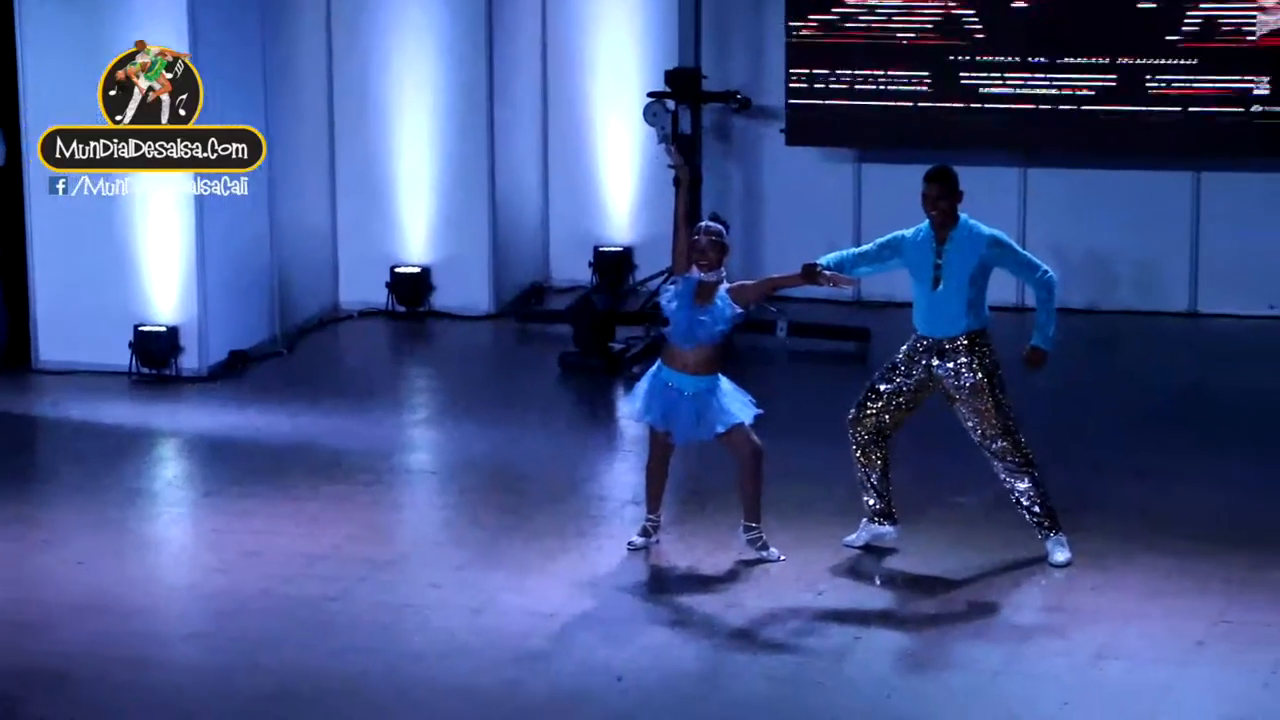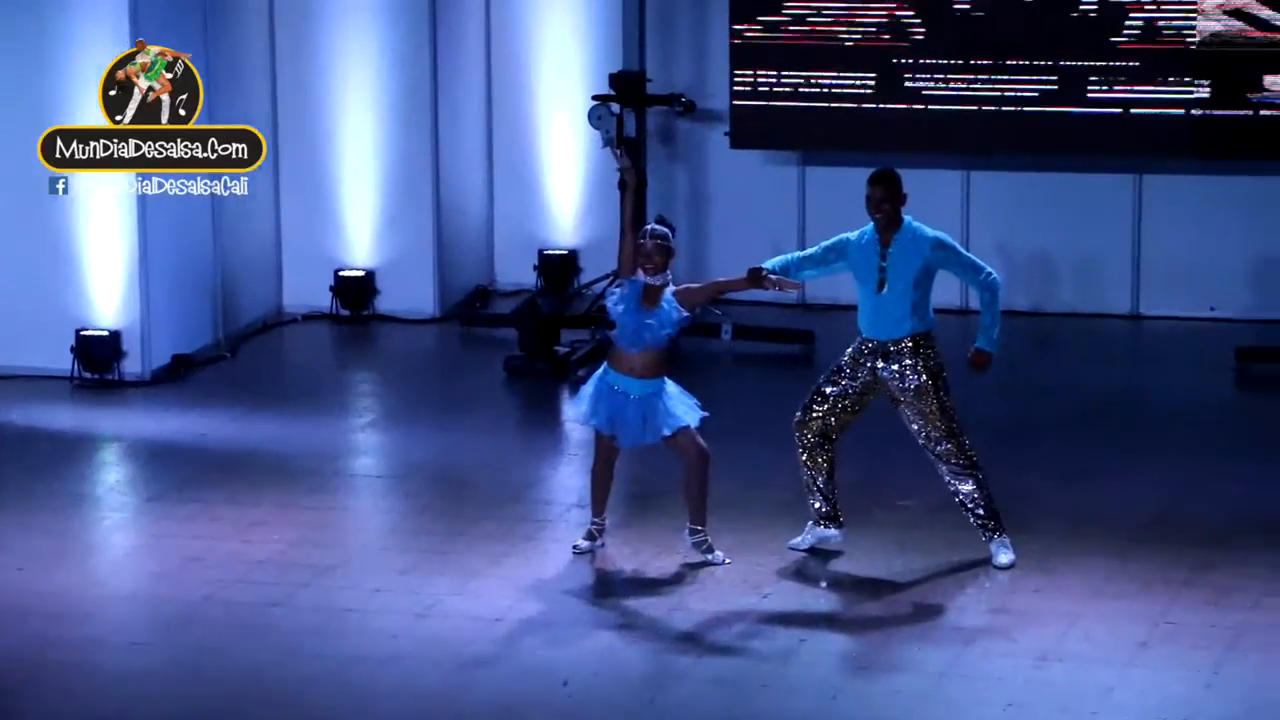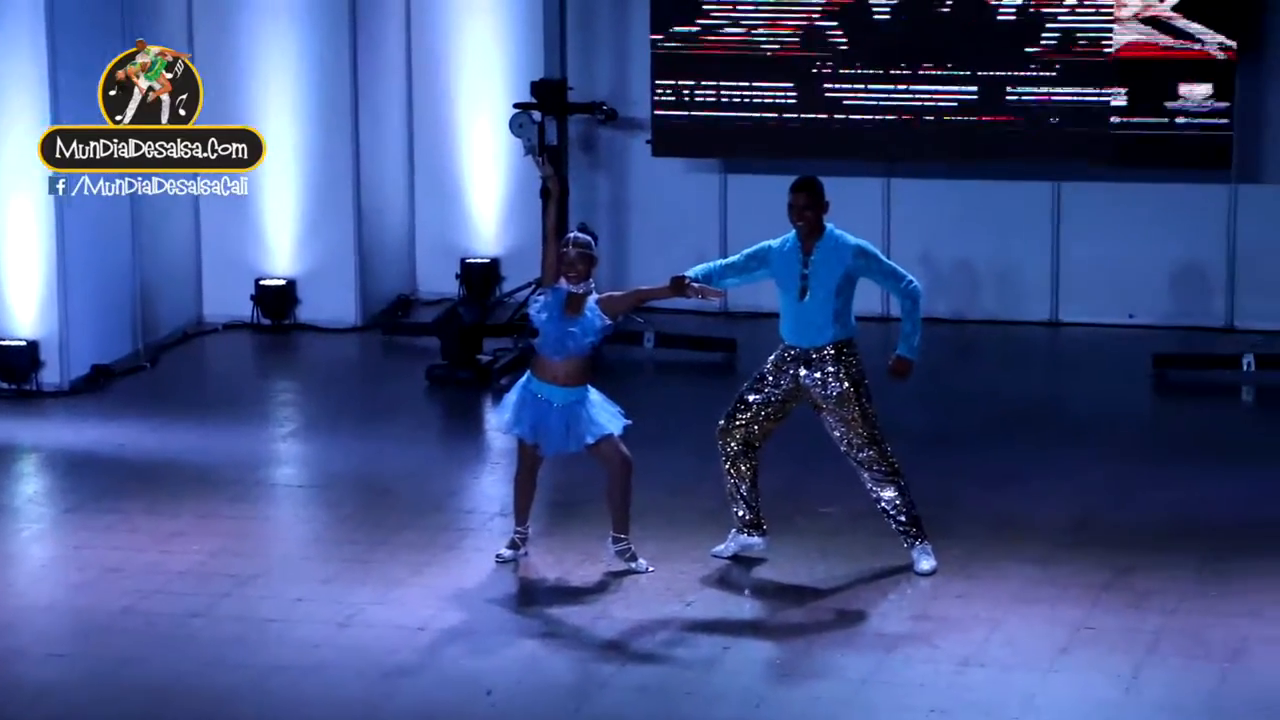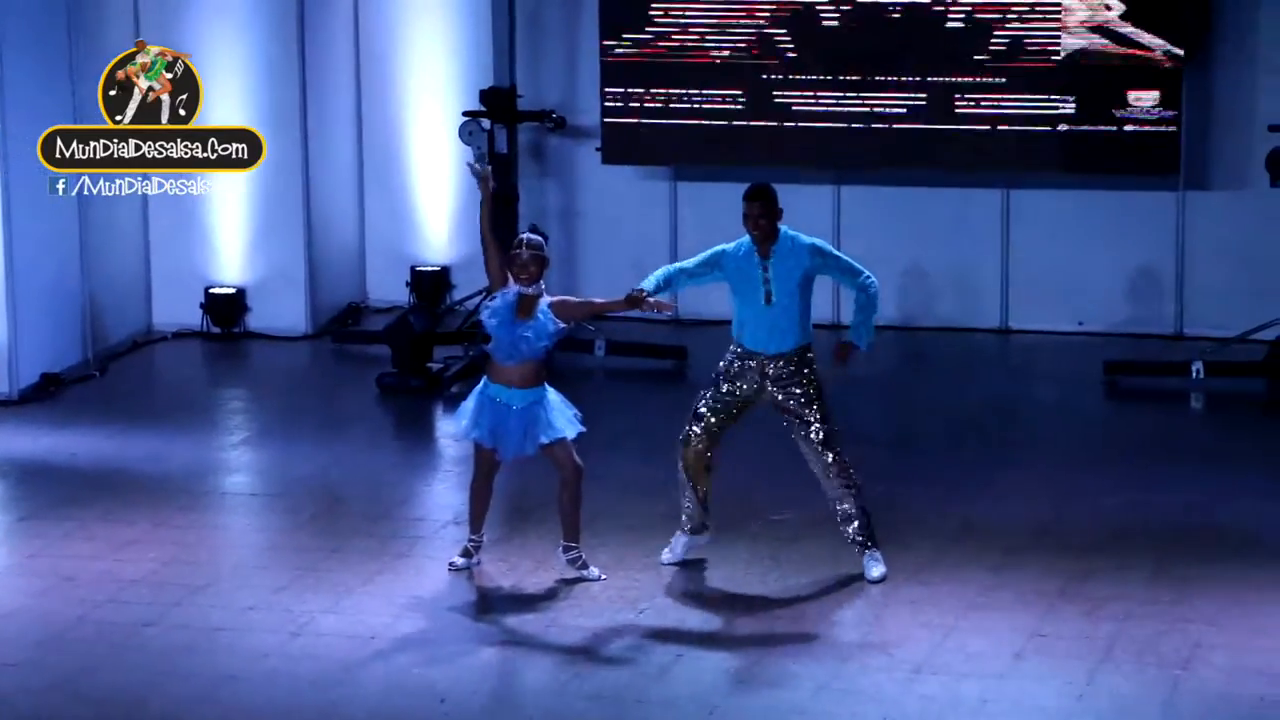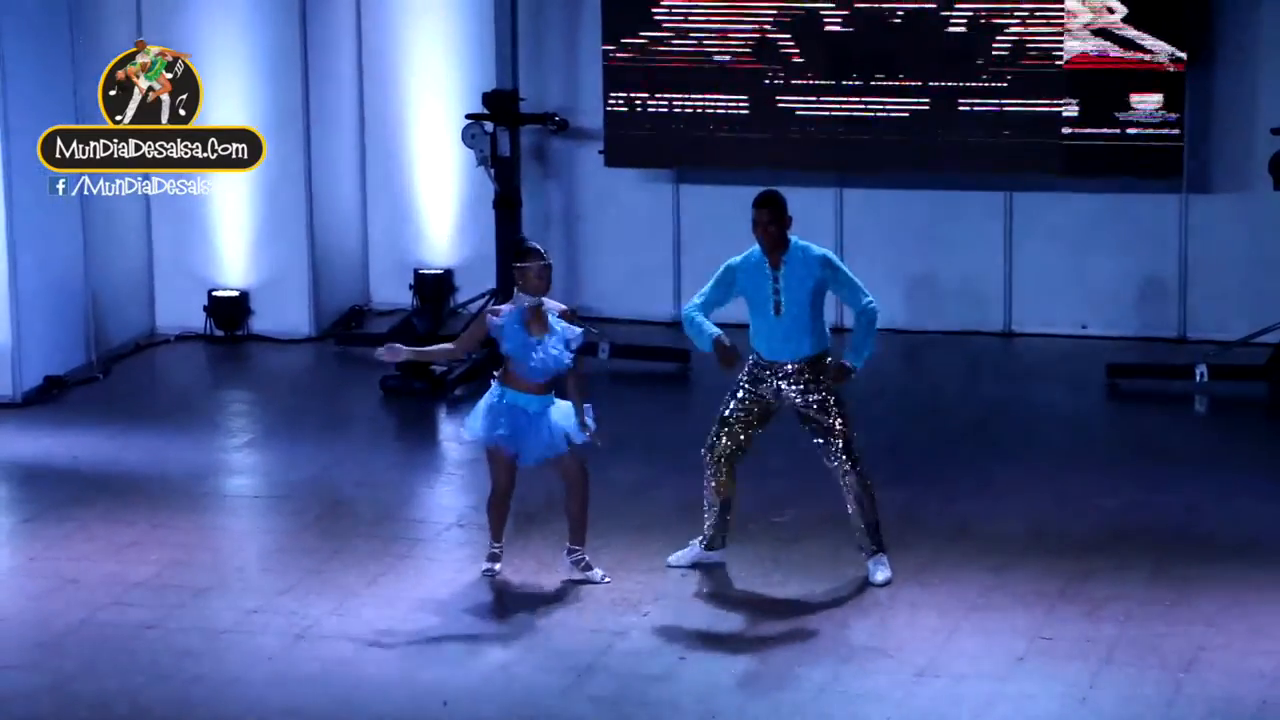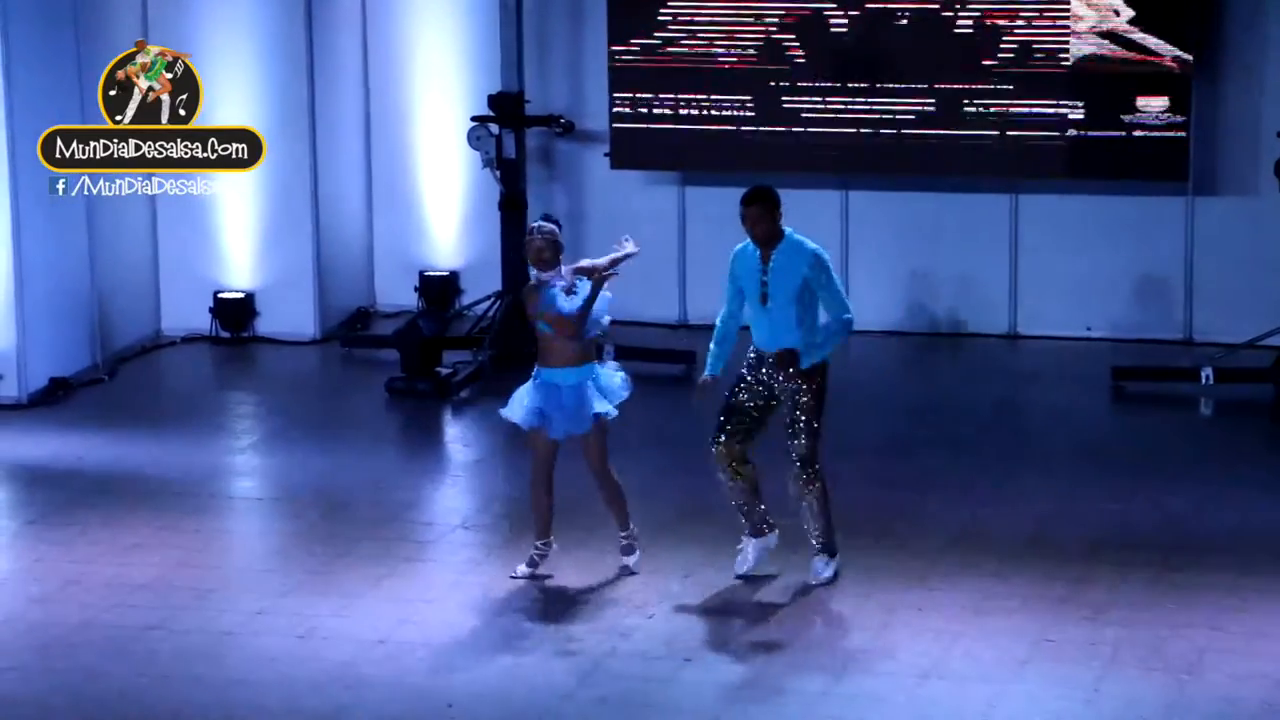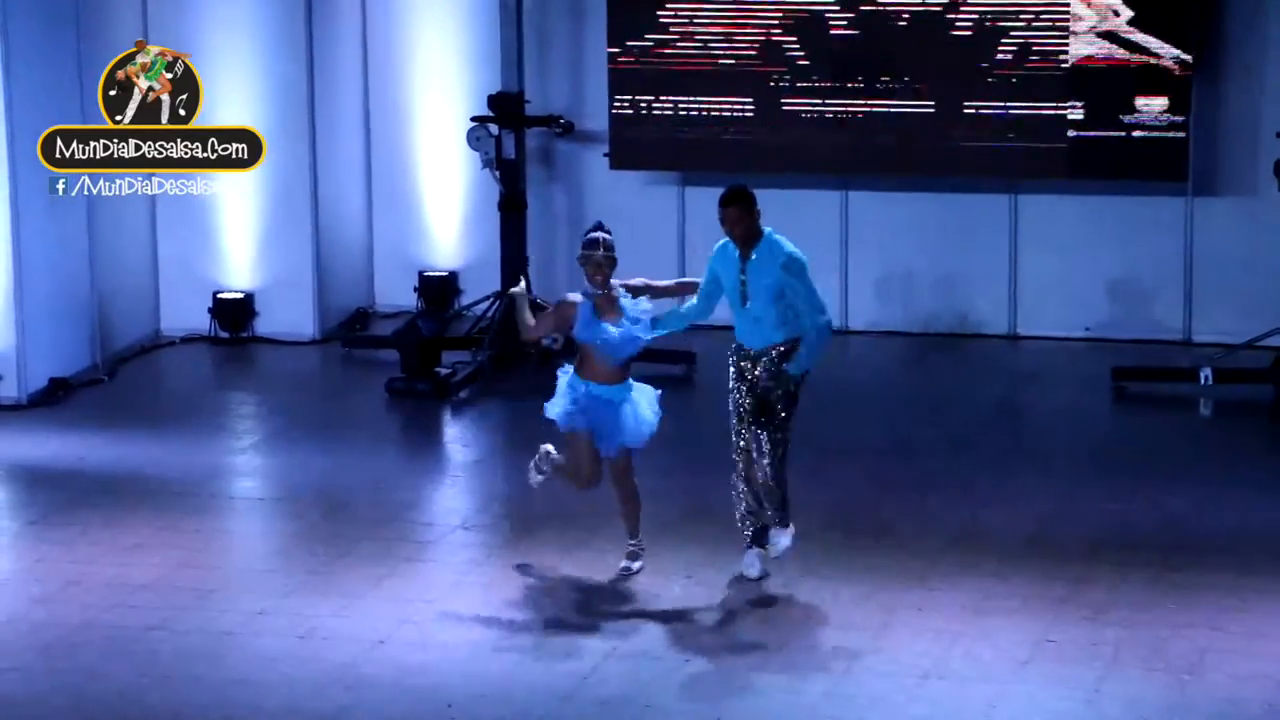
dt=0.3s
person 1, frame 1
left shoulder: (985, 242)
right shoulder: (909, 242)
left elbow: (1043, 279)
right elbow: (859, 258)
left wrist: (1041, 341)
right wrist: (822, 265)
left hip: (966, 354)
right hip: (921, 351)
left knee: (1002, 444)
right knee: (864, 422)
left ankle: (1052, 533)
right ankle: (880, 520)
person 1, frame 2
left shoulder: (930, 244)
right shoulder: (853, 245)
left elbow: (987, 281)
right elbow: (803, 261)
left wrist: (985, 343)
right wrist: (768, 269)
left hip: (911, 356)
right hip: (866, 353)
left knee: (946, 446)
right knee: (810, 425)
left ankle: (995, 535)
right ankle: (825, 523)
person 1, frame 3
left shoulder: (852, 252)
right shoulder: (775, 252)
left elbow: (908, 289)
right elbow: (726, 269)
left wrist: (906, 350)
right wrist: (690, 277)
left hip: (833, 363)
right hip: (788, 360)
left knee: (868, 453)
right knee: (734, 433)
left ankle: (917, 542)
right ankle: (748, 530)
person 1, frame 4
left shoulder: (808, 252)
right shoulder: (729, 256)
left elbow: (866, 284)
right elbow: (679, 271)
left wrist: (856, 339)
right wrist: (648, 287)
left hip: (792, 368)
right hip: (743, 364)
left knee: (825, 456)
right knee: (695, 442)
left ankle: (867, 548)
right ankle: (691, 531)
person 1, frame 5
left shoulder: (817, 262)
right shoulder: (739, 267)
left elbow: (866, 307)
right elbow: (693, 310)
left wrist: (852, 359)
right wrist: (714, 339)
left hip: (810, 374)
right hip: (760, 371)
left knee: (844, 463)
right knee: (719, 452)
left ankle: (873, 552)
right ankle: (711, 541)
person 1, frame 6
left shoulder: (809, 257)
right shoulder: (741, 256)
left elbow: (842, 317)
right elbow: (730, 316)
left wrist: (809, 361)
right wrist: (713, 367)
left hip: (799, 366)
right hip: (760, 361)
left knee: (802, 462)
right knee: (725, 445)
left ankle: (825, 553)
right ankle: (760, 532)
person 1, frame 7
left shoulder: (785, 257)
right shoulder: (721, 257)
left elbow: (820, 319)
right elbow: (700, 308)
left wrist: (794, 370)
right wrist: (649, 326)
left hip: (785, 357)
right hip: (745, 358)
left knee: (769, 443)
right knee: (744, 451)
left ankle: (779, 521)
right ankle: (755, 543)
person 2, frame 1
left shoulder: (733, 295)
right shoulder: (681, 281)
left elbow: (774, 283)
right elbow: (680, 228)
left wrist: (812, 277)
right wrist: (683, 182)
left hip: (708, 388)
right hip: (668, 382)
left knee: (750, 451)
right knee: (659, 453)
left ankle: (752, 531)
right ankle: (651, 523)
person 2, frame 2
left shoulder: (679, 298)
right shoulder: (628, 284)
left elbow: (720, 287)
right elbow: (627, 232)
left wrist: (757, 281)
right wrist: (630, 186)
left hip: (654, 391)
right hip: (614, 386)
left knee: (697, 454)
right knee: (605, 457)
left ankle: (698, 534)
right ankle: (596, 527)
person 2, frame 3
left shoulder: (602, 306)
right shoulder: (550, 292)
left elbow: (642, 295)
right elbow: (548, 240)
left wrist: (681, 290)
right wrist: (553, 194)
left hip: (577, 400)
right hip: (537, 394)
left knee: (620, 462)
right knee: (527, 466)
left ankle: (621, 542)
right ankle: (520, 536)
person 2, frame 4
left shoulder: (556, 308)
right shoulder: (501, 294)
left elbow: (599, 306)
right elbow: (488, 244)
left wrist: (636, 303)
right wrist: (486, 196)
left hip: (534, 401)
right hip: (494, 399)
left knee: (571, 469)
right knee: (484, 472)
left ankle: (571, 550)
right ankle: (473, 544)
person 2, frame 5
left shoulder: (561, 315)
right shoulder: (501, 316)
left elbow: (570, 368)
right elbow: (458, 350)
left wrist: (580, 411)
right wrist: (411, 354)
left hip: (544, 408)
right hip: (507, 406)
left knee: (577, 476)
right knee: (502, 486)
left ankle: (577, 554)
right ankle: (495, 550)
person 2, frame 6
left shoulder: (582, 272)
right shoulder: (533, 293)
left elbow: (609, 263)
right elbow: (572, 328)
right wrist: (594, 290)
left hip: (586, 383)
right hip: (549, 386)
left knee: (599, 467)
right knee: (541, 471)
left ankle: (627, 535)
right ankle: (540, 548)
person 2, frame 7
left shoulder: (629, 293)
right shoulder: (573, 304)
left elbow: (675, 288)
right elbow: (531, 334)
right wrist: (521, 299)
left hip: (618, 398)
right hip: (583, 395)
left knee: (622, 477)
right knee: (583, 474)
left ankle: (634, 546)
right ankle: (548, 458)
